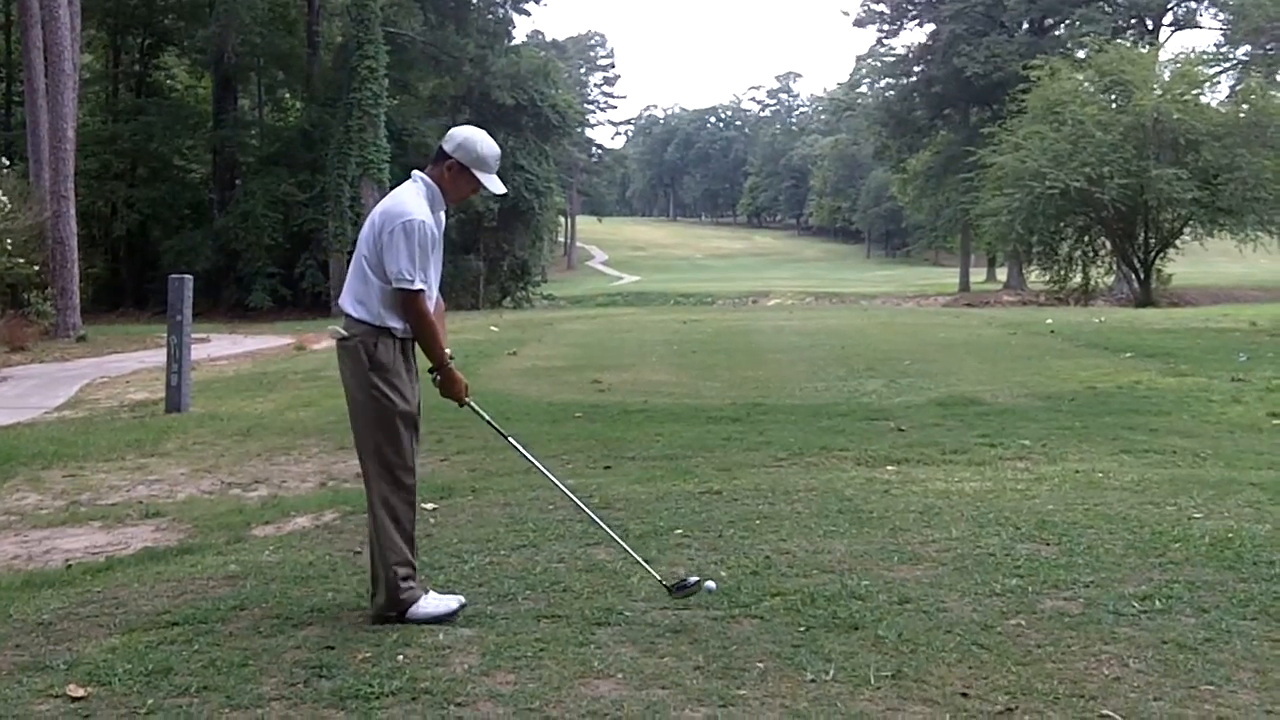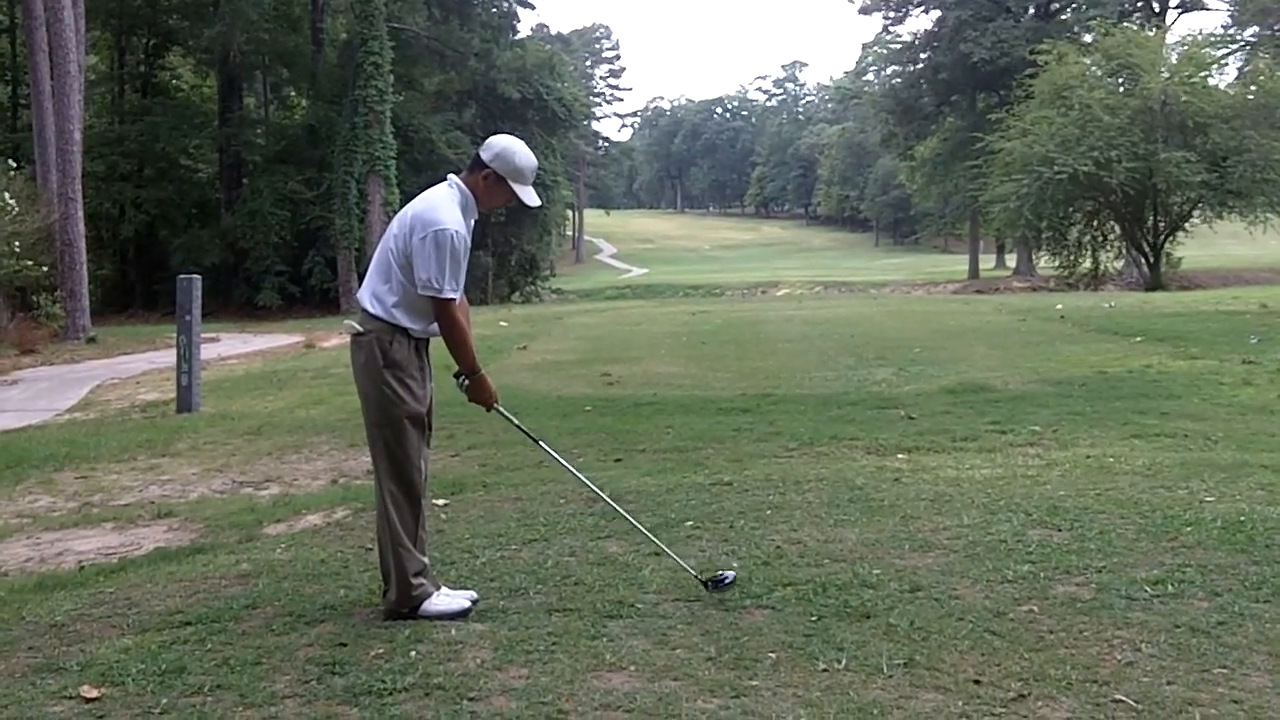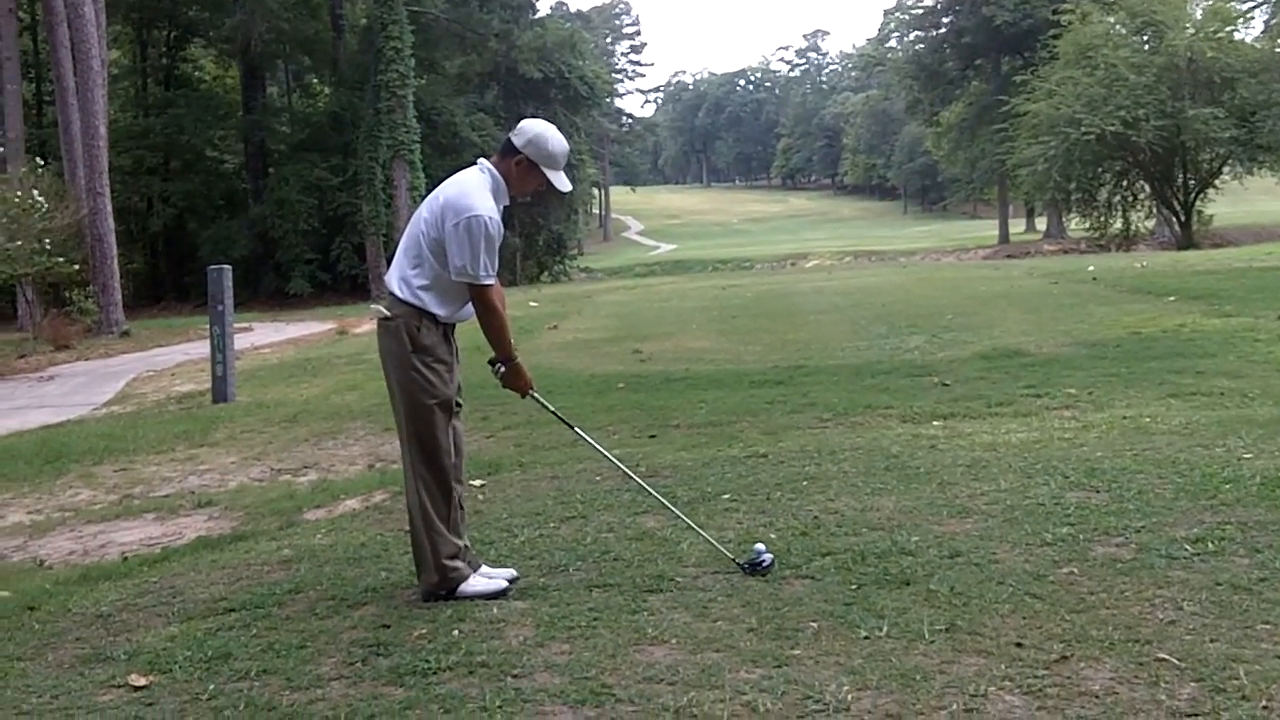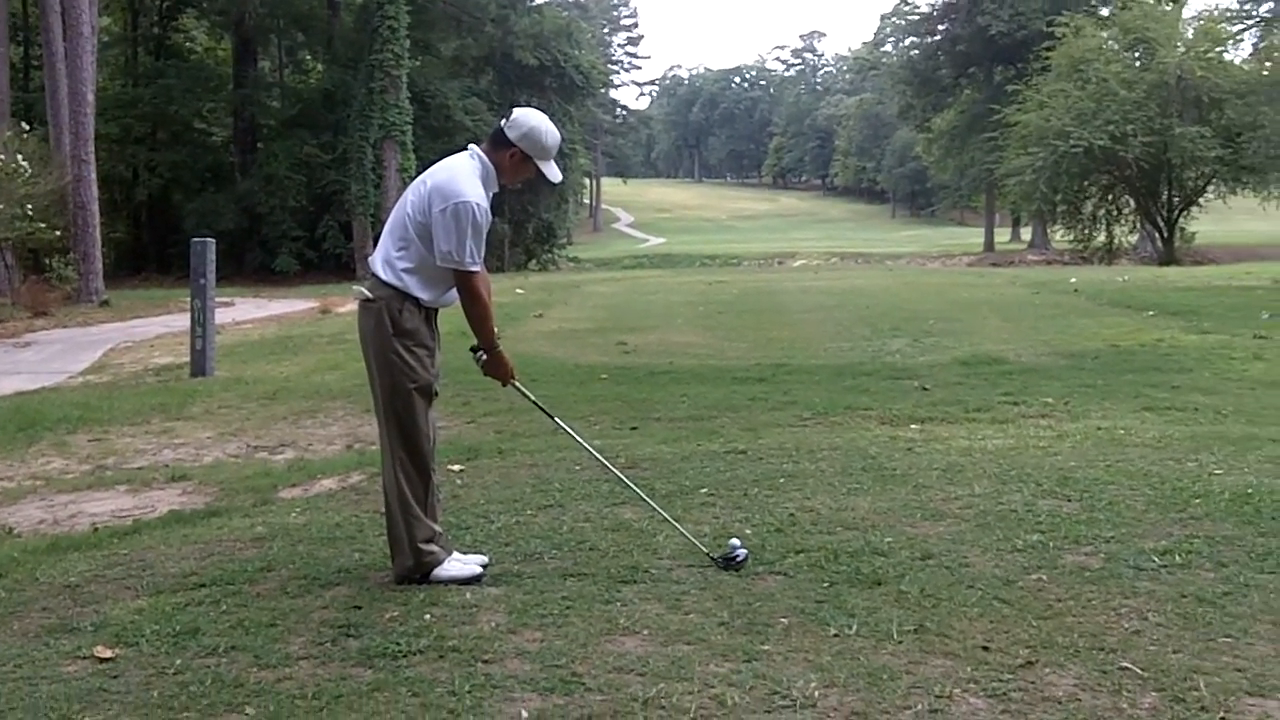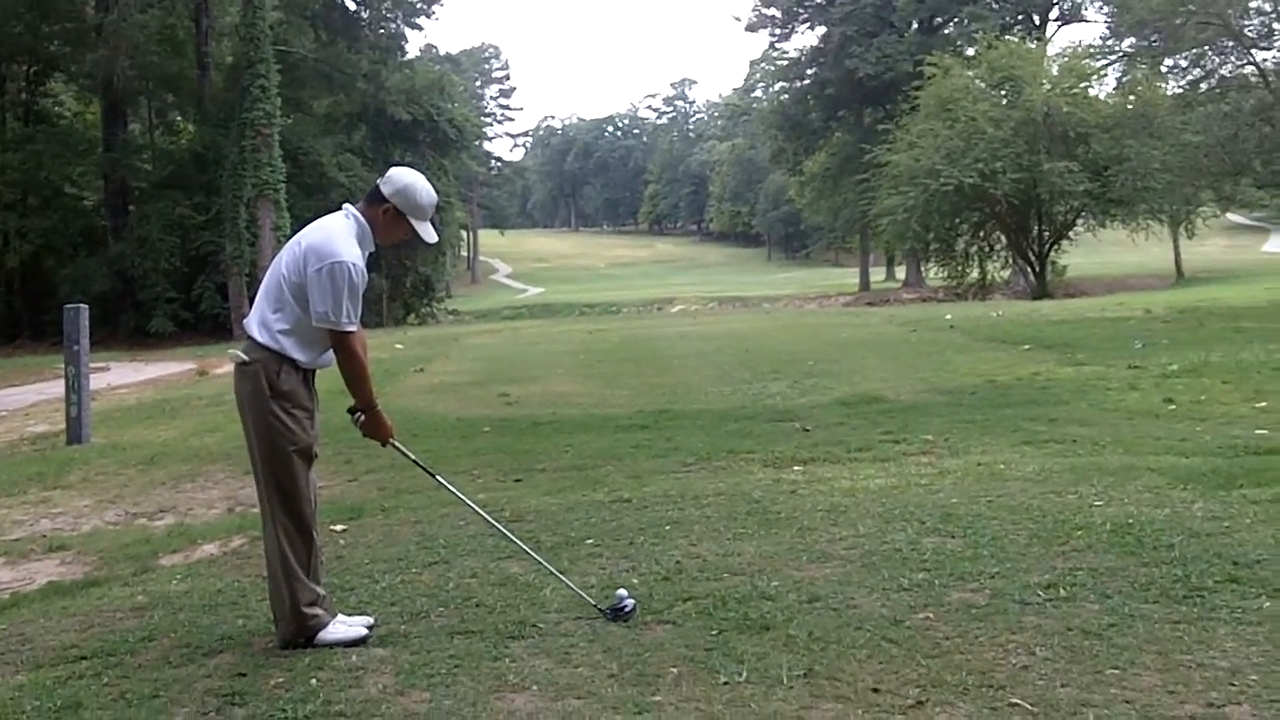
dt=1s
person 1, frame 1
left shoulder: (427, 208)
right shoulder: (411, 215)
left elbow: (430, 293)
right elbow: (412, 303)
left wrist: (444, 354)
right wrist: (444, 368)
left hip: (392, 346)
right hip: (375, 347)
left knee: (399, 472)
right knee: (392, 476)
left ankle: (403, 584)
right ankle: (395, 594)
person 1, frame 2
left shoulder: (452, 205)
right shoulder: (444, 223)
left elbow: (456, 298)
right elbow: (445, 312)
left wrist: (470, 366)
right wrist: (475, 375)
left hip: (404, 341)
right hip: (388, 344)
left knee: (411, 470)
right knee: (402, 472)
left ankle: (416, 581)
right ankle: (407, 593)
person 1, frame 3
left shoulder: (478, 185)
right shoulder: (477, 209)
left elbow: (488, 284)
right elbow: (483, 298)
left wrist: (506, 350)
right wrist: (511, 363)
left hip: (428, 325)
right hip: (416, 329)
left knee: (447, 451)
right knee: (433, 455)
left ankle: (456, 559)
right ankle: (443, 574)
person 1, frame 4
left shoulder: (466, 170)
right shoulder: (465, 196)
left elbow: (474, 271)
right elbow: (469, 284)
left wrist: (489, 337)
right wrist: (493, 351)
left hip: (410, 309)
right hip: (397, 312)
left knee: (418, 437)
right knee: (410, 439)
left ankle: (428, 546)
right ankle: (418, 557)
person 1, frame 5
left shoulder: (341, 230)
right shoulder: (341, 255)
left elbow: (350, 331)
right elbow: (346, 345)
left wrist: (366, 402)
right wrist: (372, 412)
left hip: (286, 371)
right hip: (274, 375)
left knee: (298, 500)
right knee: (290, 503)
left ankle: (311, 609)
right ankle: (301, 622)
